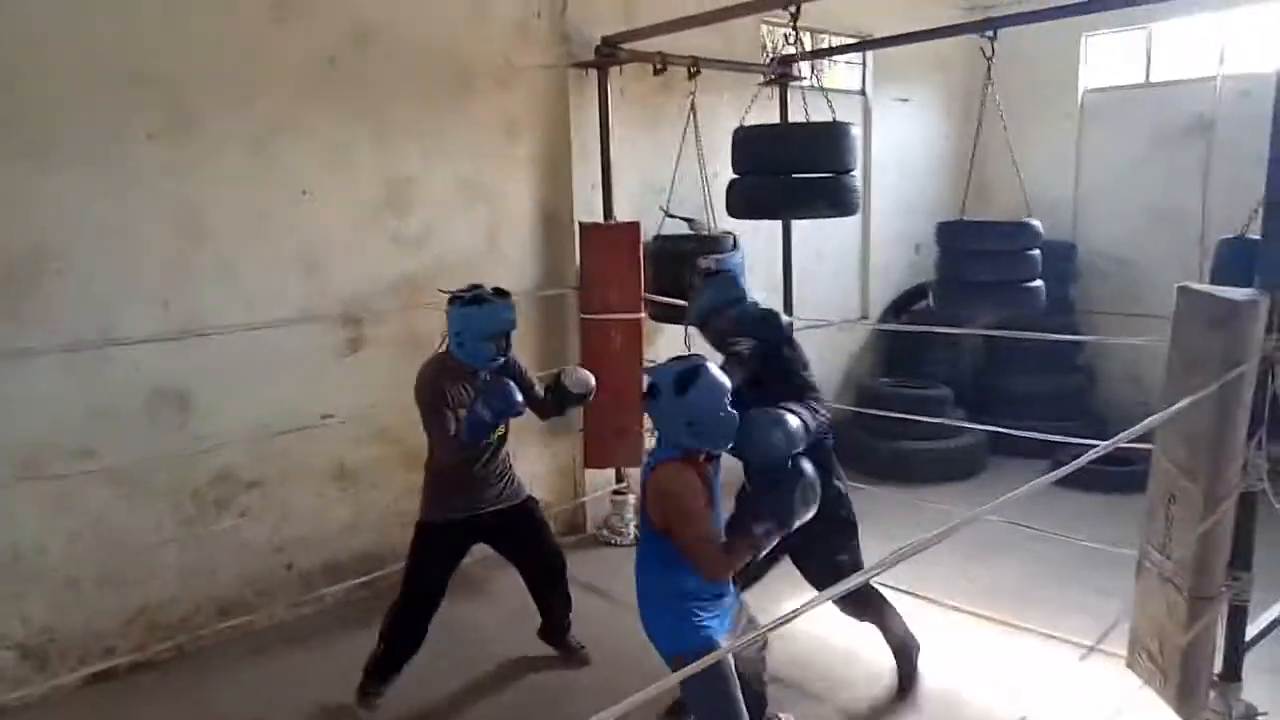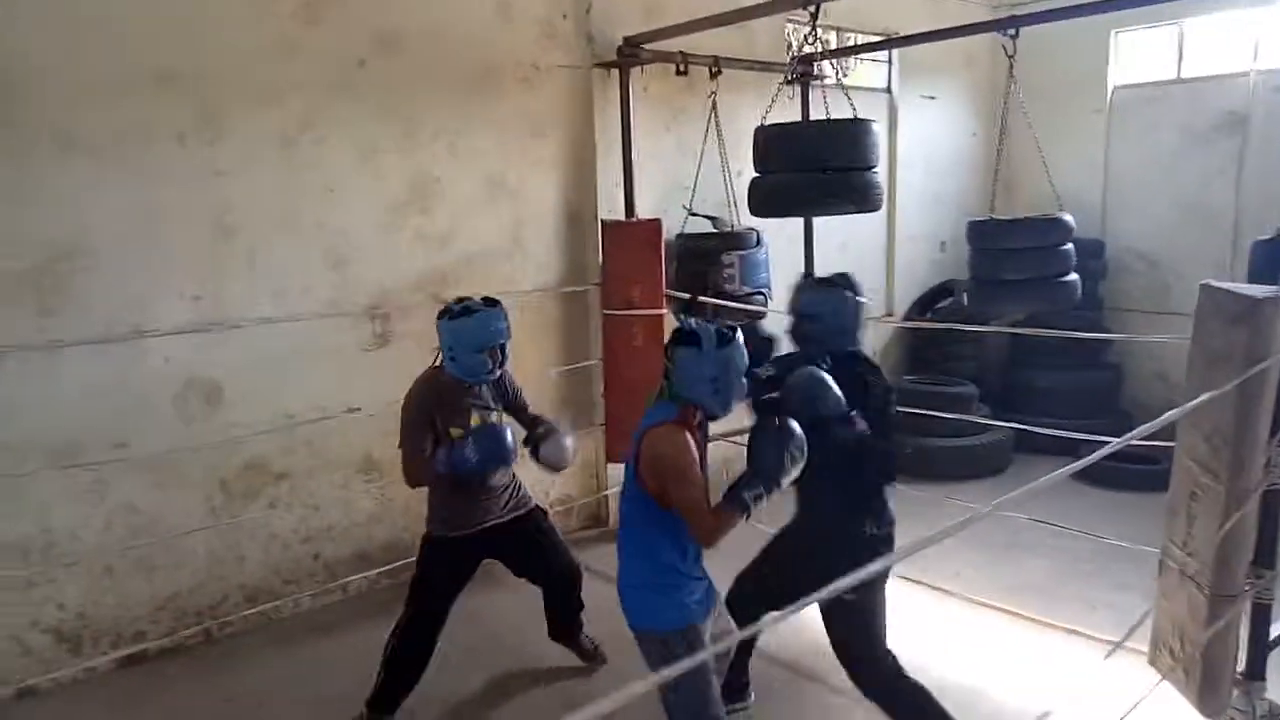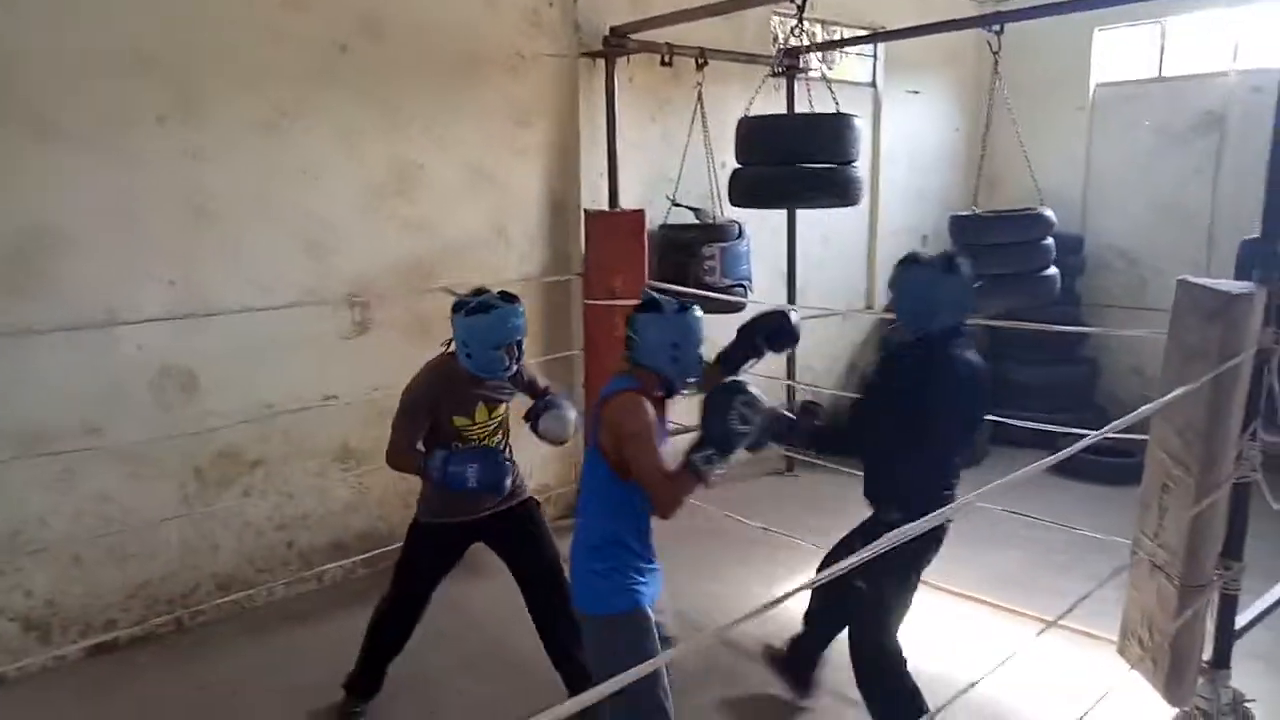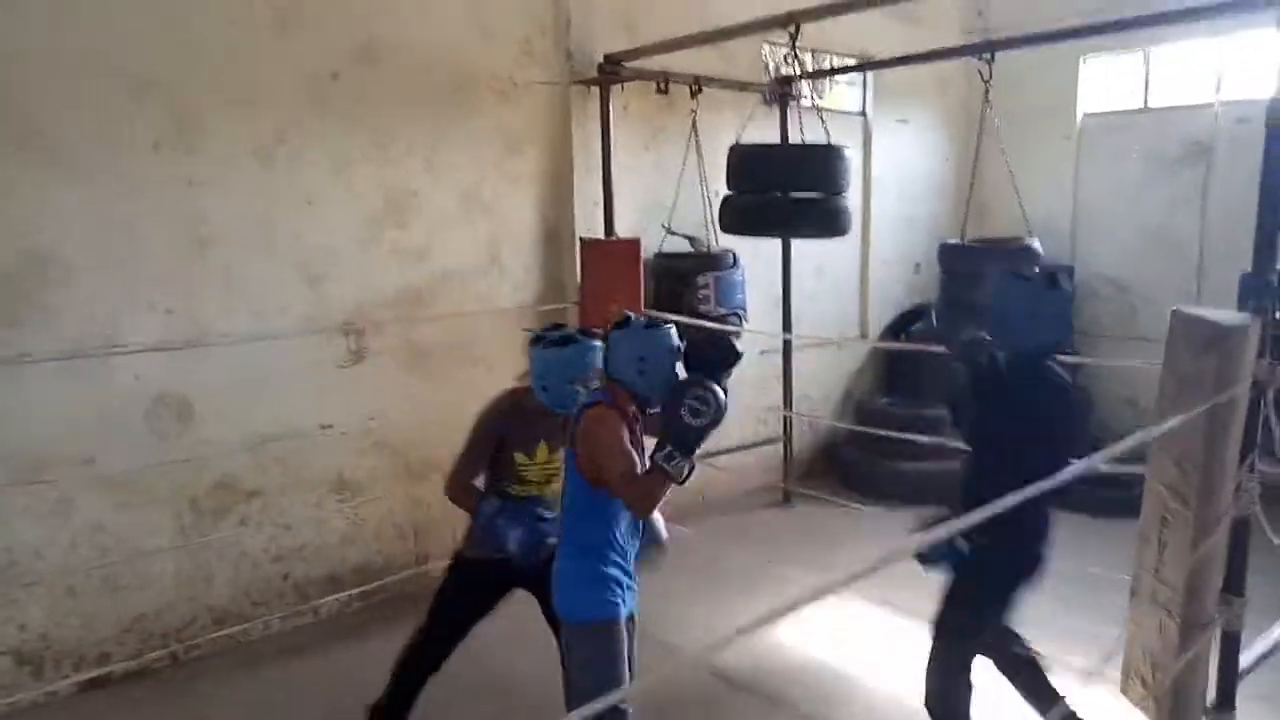
dt=0.2s
person 1, frame 1
left shoulder: (776, 350)
right shoulder: (738, 366)
left elbow: (813, 411)
left wrist: (793, 425)
left hip: (816, 498)
left knee: (853, 596)
left ankle: (902, 642)
person 1, frame 2
left shoulder: (860, 377)
right shoulder: (803, 367)
left elbow: (880, 464)
left wrist: (842, 424)
left hip: (857, 534)
right hip: (816, 524)
left knee: (864, 655)
right knee: (744, 601)
person 1, frame 3
left shoulder: (911, 359)
right shoulder: (969, 363)
left elbow: (859, 437)
left wrist: (801, 431)
left hip: (900, 516)
right hip: (922, 510)
left knee: (871, 641)
right knee: (837, 581)
right ankle: (799, 663)
person 1, frame 4
left shoulder: (1020, 384)
right shoulder: (1051, 385)
left hip: (1000, 541)
right hip: (1024, 536)
left knee: (949, 662)
right knee: (990, 634)
person 2, frame 1
left shoulder: (503, 364)
right shoulder: (434, 379)
left elbow: (543, 406)
right elbow: (446, 456)
left wrist: (567, 390)
right wrist: (479, 420)
left hip: (504, 495)
right hip: (448, 508)
left knee: (550, 565)
right knee: (419, 597)
left ankle: (558, 631)
right ankle: (379, 672)
person 2, frame 2
left shoulder: (497, 377)
right shoulder: (425, 396)
left elbow: (529, 419)
right elbow: (415, 474)
left wrist: (549, 437)
right wrist: (462, 458)
left hip: (511, 507)
right hip: (453, 525)
left knee: (564, 573)
right knee: (422, 617)
left ankle: (569, 632)
person 2, frame 3
left shoulder: (508, 365)
right shoulder: (431, 382)
left elbow: (541, 392)
right elbow: (398, 455)
left wrist: (554, 407)
right wrist: (452, 467)
left hip: (507, 498)
right hip: (444, 511)
left knee: (550, 584)
right knee: (403, 601)
left ankle: (583, 681)
person 2, frame 4
left shoulder: (585, 409)
right shoulder: (506, 413)
right elbow: (458, 486)
right wrist: (497, 519)
left hip: (551, 544)
right hip: (489, 549)
right knee: (438, 635)
person 3, frame 1
left shoulder: (694, 446)
right shoulder: (673, 477)
right elbow: (717, 566)
right wrist: (766, 520)
left hip: (713, 602)
right hip: (686, 615)
left knee: (749, 651)
person 3, frame 2
left shoulder: (684, 412)
right shoulder: (669, 438)
right elbow: (708, 531)
right wrist: (761, 479)
left hip: (686, 583)
right hip: (657, 595)
person 3, frame 3
left shoulder: (643, 389)
right shoulder: (630, 406)
left elbow: (703, 379)
right elbow: (665, 502)
left wrist: (746, 348)
right wrist: (715, 444)
left hip: (629, 566)
right hip: (611, 578)
person 3, frame 4
left shoulder: (629, 411)
right shoulder: (601, 419)
left elbow: (667, 468)
right elbow: (640, 502)
left wrist: (705, 382)
right wrist: (680, 443)
left hip: (614, 582)
right hip: (592, 589)
